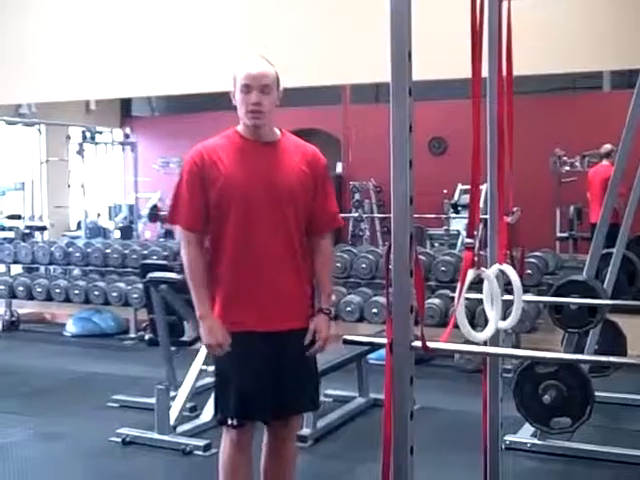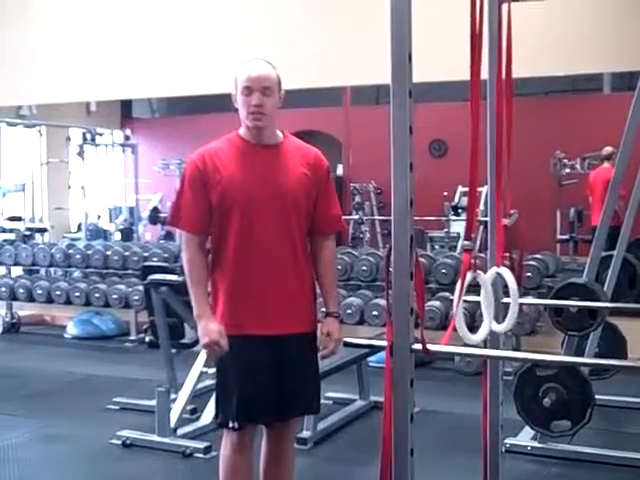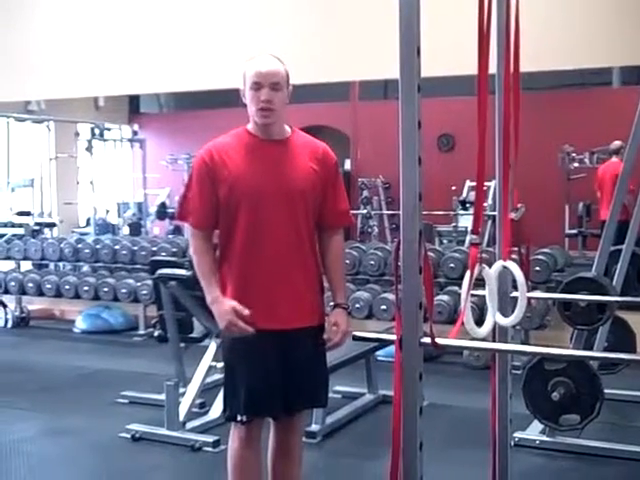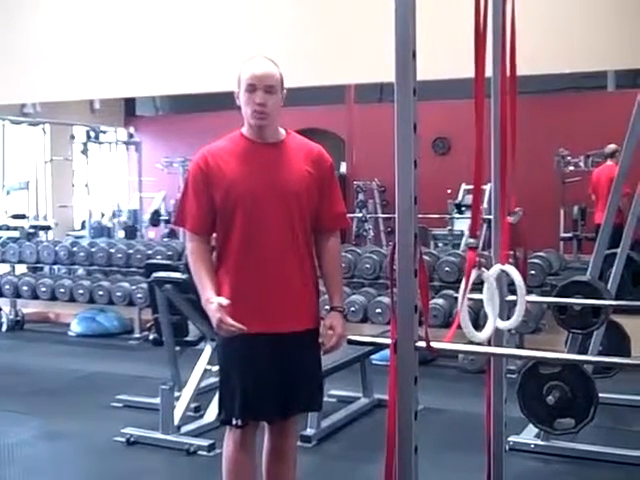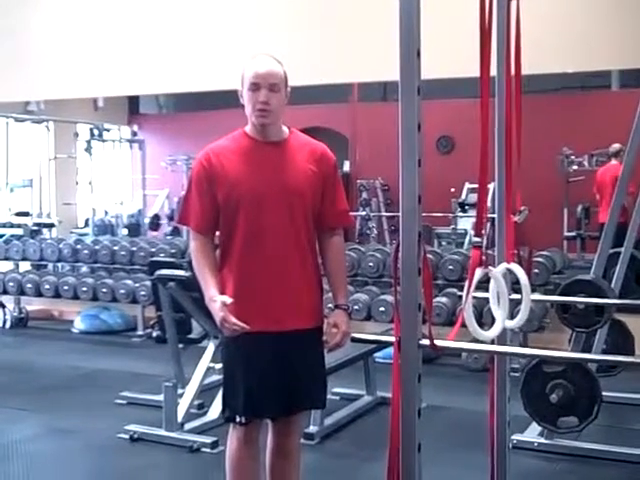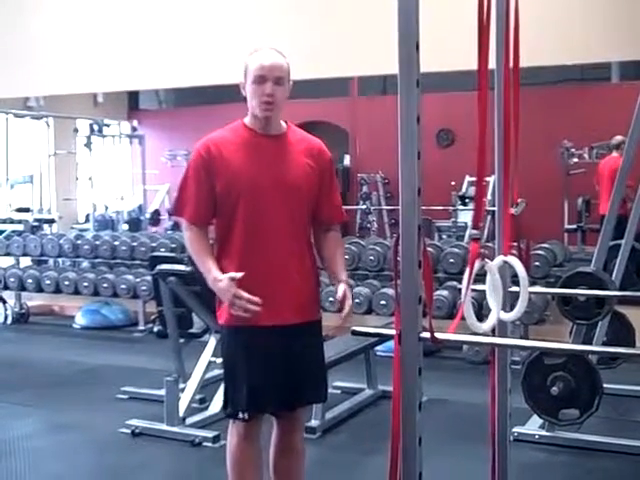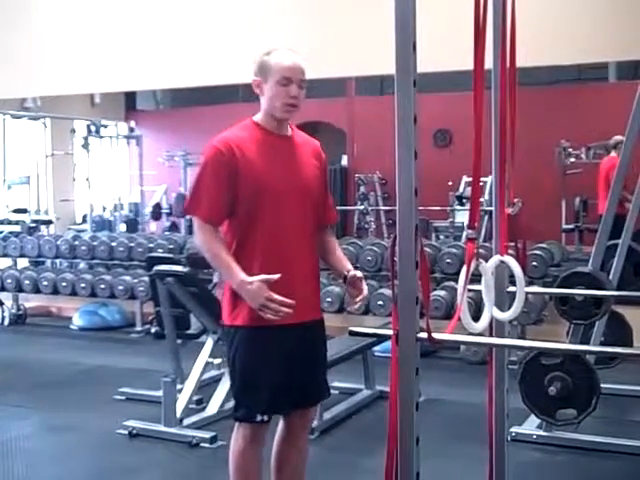
dt=0.5s
person 1, frame 1
left shoulder: (309, 159)
right shoulder: (204, 159)
left elbow: (321, 241)
right elbow: (191, 244)
left wrist: (324, 309)
right wrist: (205, 316)
left hip: (295, 321)
right hip: (236, 323)
left knee: (286, 425)
right knee: (238, 427)
person 1, frame 2
left shoulder: (312, 162)
right shoulder: (206, 162)
left elbow: (324, 243)
right elbow: (192, 246)
left wrist: (333, 313)
right wrist: (203, 316)
left hip: (296, 324)
right hip: (237, 326)
left knee: (284, 428)
right knee: (239, 431)
person 1, frame 3
left shoulder: (319, 156)
right shoulder: (214, 157)
left elbow: (332, 235)
right elbow: (199, 237)
left wrist: (340, 304)
right wrist: (216, 299)
left hip: (304, 317)
right hip: (245, 318)
left knee: (292, 420)
right knee: (247, 423)
person 1, frame 4
left shoulder: (315, 159)
right shoulder: (210, 162)
left elbow: (328, 239)
right elbow: (196, 240)
left wrist: (336, 308)
right wrist: (209, 298)
left hip: (299, 320)
right hip: (241, 322)
left knee: (286, 424)
right knee: (241, 428)
person 1, frame 5
left shoulder: (318, 157)
right shoulder: (213, 160)
left elbow: (332, 237)
right elbow: (200, 238)
left wrist: (341, 305)
right wrist: (213, 296)
left hip: (303, 318)
right hip: (245, 320)
left knee: (290, 422)
right knee: (245, 425)
person 1, frame 6
left shoulder: (315, 152)
right shoulder: (213, 151)
left elbow: (327, 228)
right elbow: (192, 227)
left wrist: (341, 278)
right wrist: (215, 279)
left hip: (301, 312)
right hip: (245, 314)
left knee: (294, 418)
right knee: (245, 421)
person 1, frame 7
left shoulder: (312, 151)
right shoulder: (227, 149)
right elbow: (204, 229)
left wrist: (346, 271)
right wrist: (241, 282)
left hip: (306, 311)
right hip: (255, 315)
left knee: (301, 416)
right knee: (252, 423)
